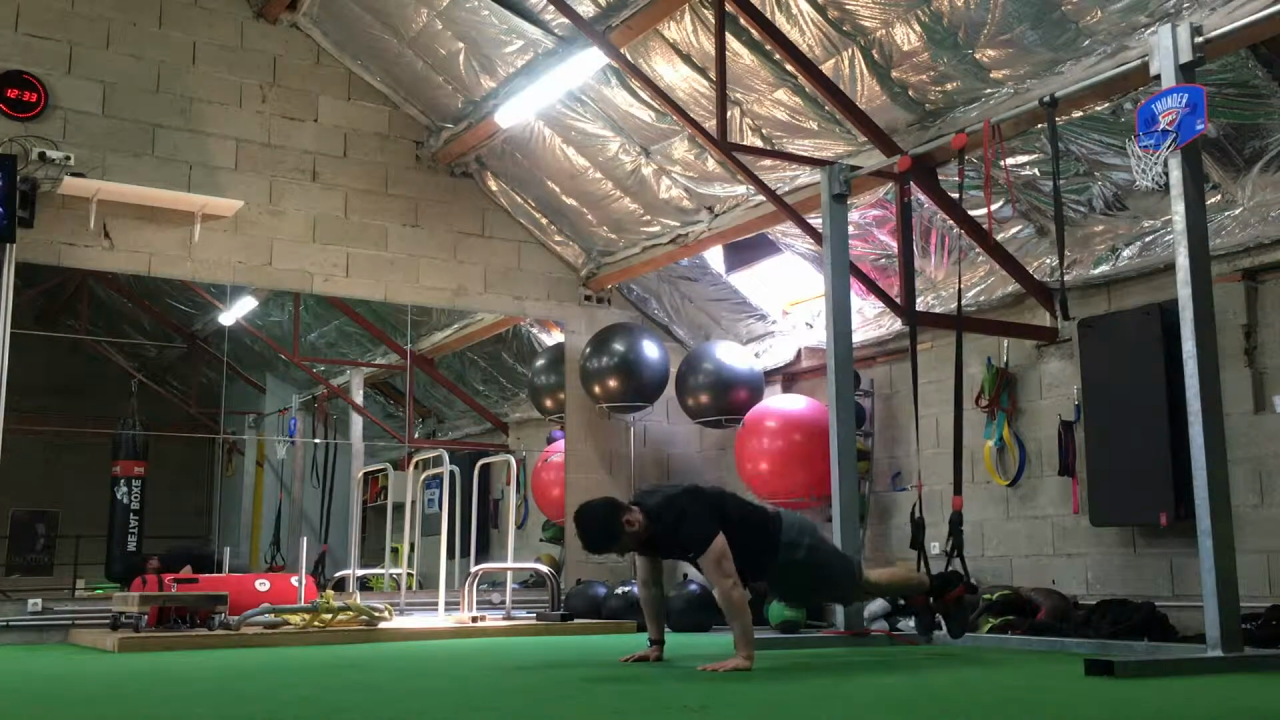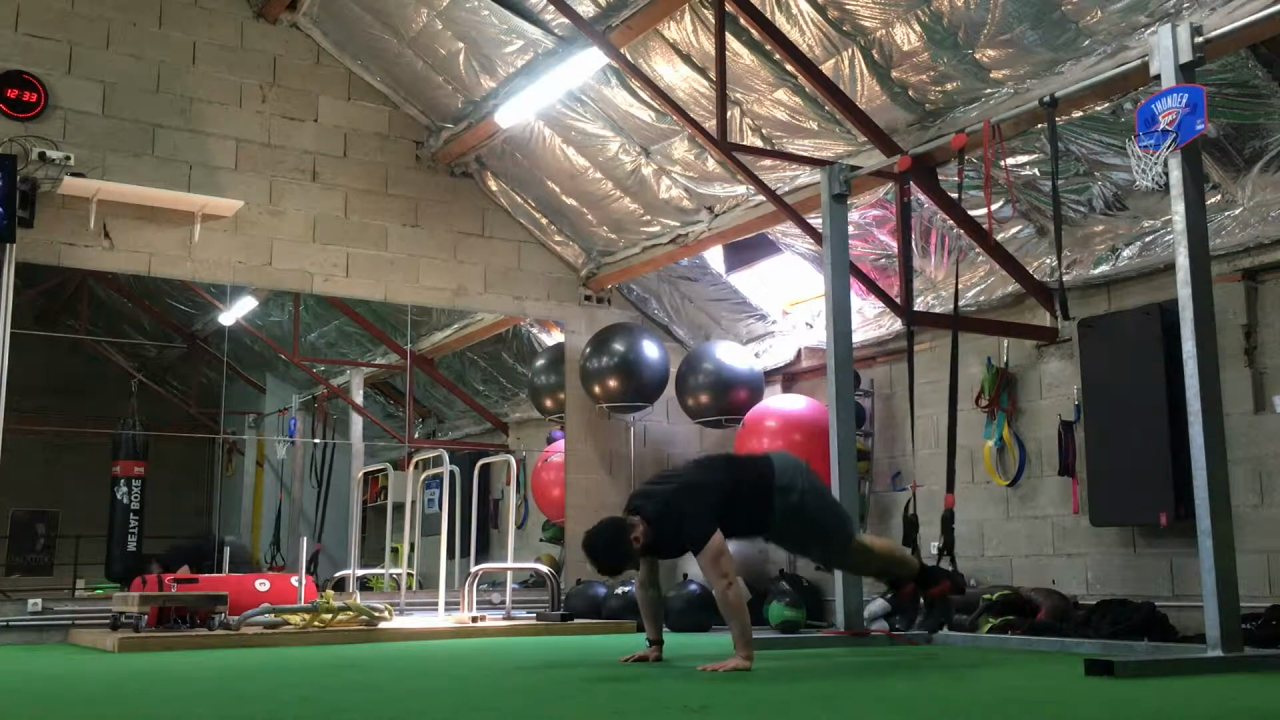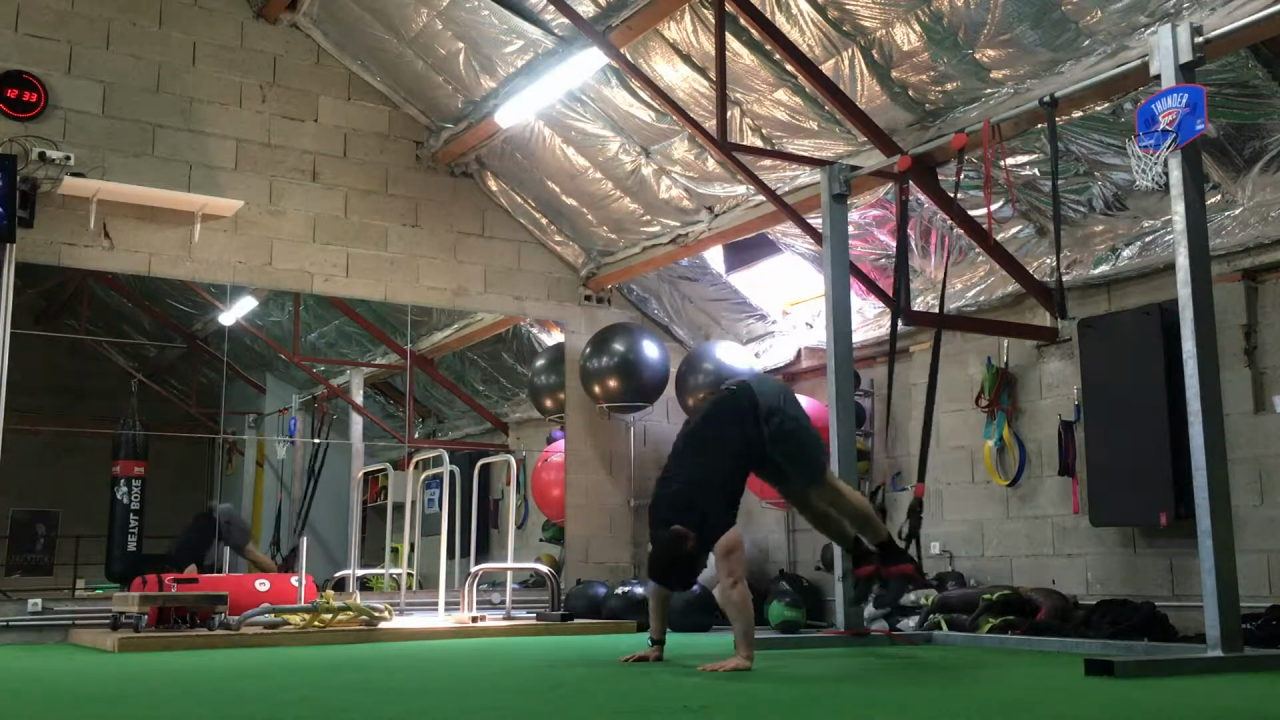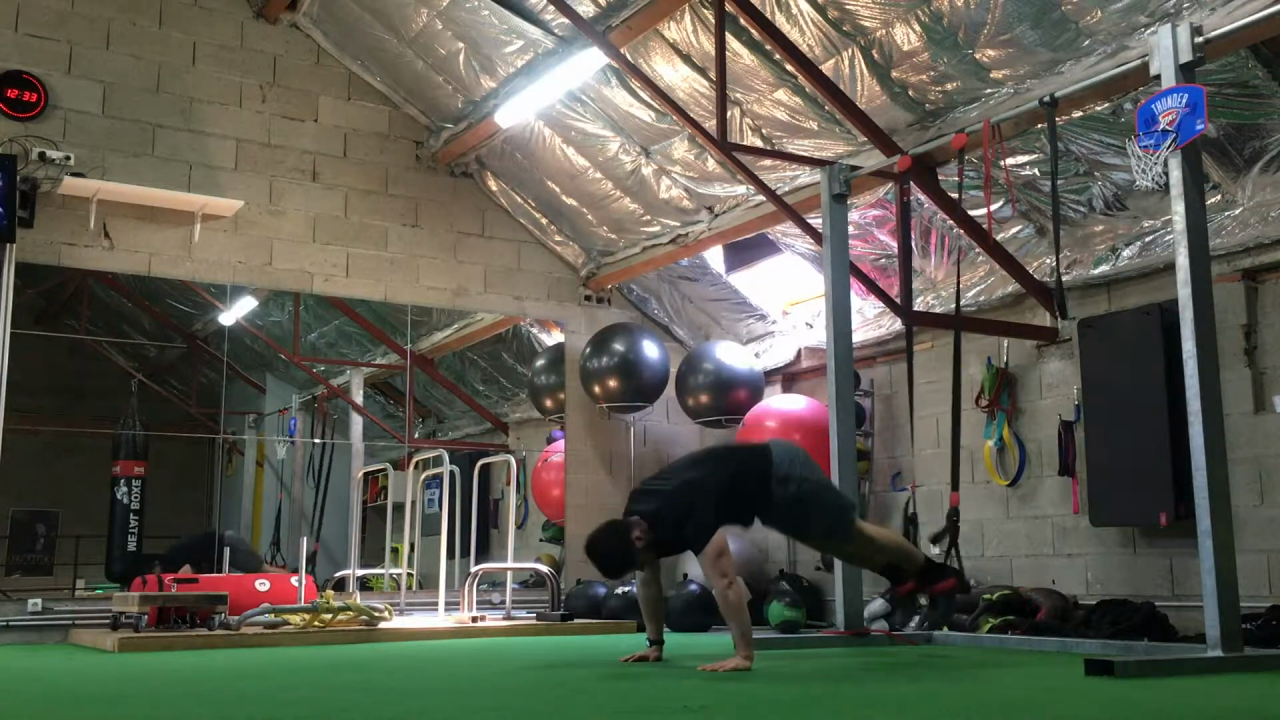
dt=0.3s
person 1, frame 1
left shoulder: (683, 513)
right shoulder: (643, 517)
left elbow: (727, 583)
right elbow: (649, 584)
left wrist: (744, 655)
right wrist: (656, 644)
left hip: (786, 543)
right hip: (769, 558)
left knee: (858, 583)
right knee: (850, 586)
left ankle: (943, 586)
right ankle: (918, 593)
person 1, frame 2
left shoulder: (682, 513)
right shoulder: (640, 516)
left elbow: (724, 583)
right elbow: (647, 583)
left wrist: (743, 655)
right wrist: (654, 644)
left hip: (783, 485)
right hip: (766, 506)
left knee: (851, 547)
right knee: (831, 554)
left ankle: (929, 576)
right ankle: (902, 583)
person 1, frame 3
left shoulder: (705, 509)
right shoulder: (664, 515)
left elbow: (731, 582)
right elbow: (660, 582)
left wrist: (744, 655)
right wrist: (656, 644)
left hip: (765, 405)
right hip: (740, 406)
left knee: (824, 489)
right knee: (798, 496)
left ankle: (892, 555)
right ankle: (863, 556)
person 1, frame 4
left shoulder: (683, 511)
right shoulder: (637, 516)
left elbow: (725, 582)
right elbow: (648, 581)
left wrist: (743, 654)
right wrist: (655, 643)
left hip: (781, 470)
right hip: (764, 484)
left knee: (849, 534)
right knee: (823, 540)
left ankle: (936, 574)
right ankle: (901, 575)
